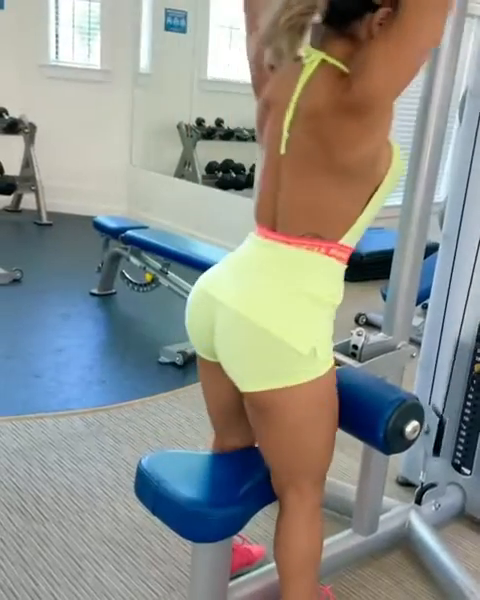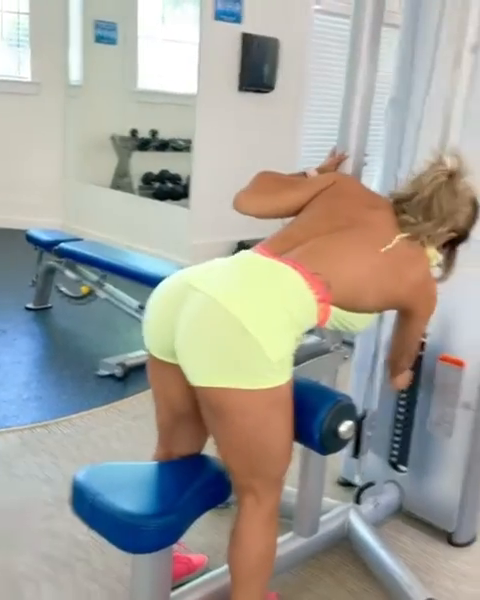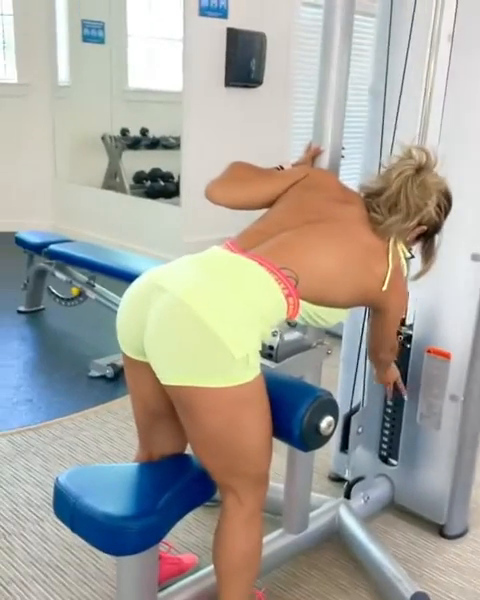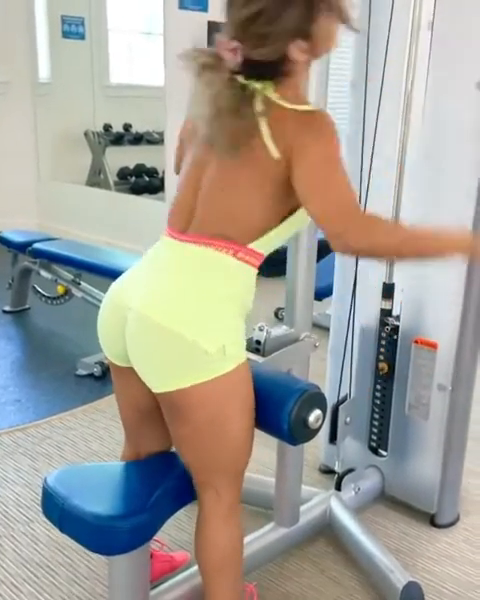
dt=1s
person 1, frame 1
left shoulder: (278, 76)
right shoulder: (358, 99)
left hip: (218, 294)
right hip: (280, 321)
left knee: (231, 449)
right knee: (300, 493)
person 1, frame 2
left shoulder: (348, 189)
right shoulder: (418, 279)
left elbow: (248, 199)
right elbow: (401, 358)
left wrist: (314, 177)
right wrist: (399, 375)
left hip: (177, 290)
right hip: (243, 327)
left knee: (174, 455)
right knee: (260, 497)
person 1, frame 3
left shoulder: (320, 182)
right shoulder: (389, 275)
left elbow: (220, 188)
right elbow: (381, 354)
right wrist: (387, 371)
left hip: (149, 290)
right hip: (210, 325)
left knee: (157, 455)
right knee: (245, 494)
person 1, frame 4
left shoulder: (214, 95)
right shoulder: (304, 128)
right elbow: (351, 232)
left hip: (127, 297)
right hip: (193, 322)
left knee: (143, 453)
right knee: (220, 494)
